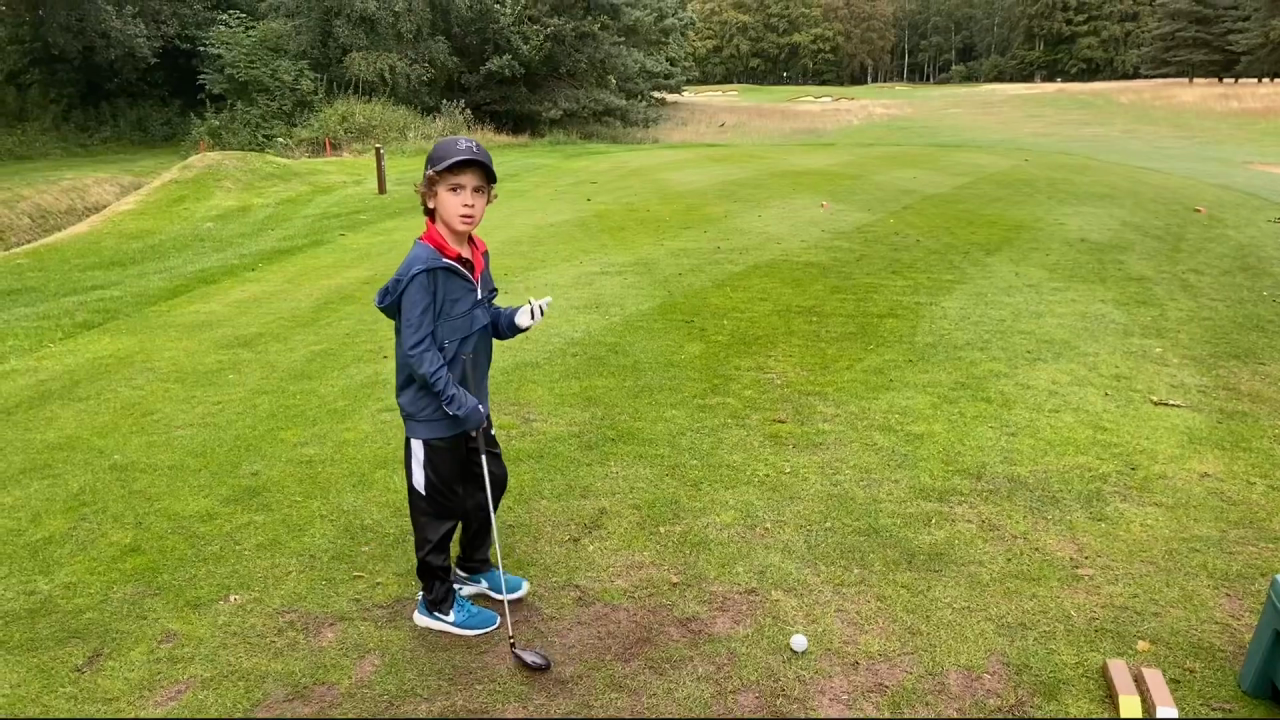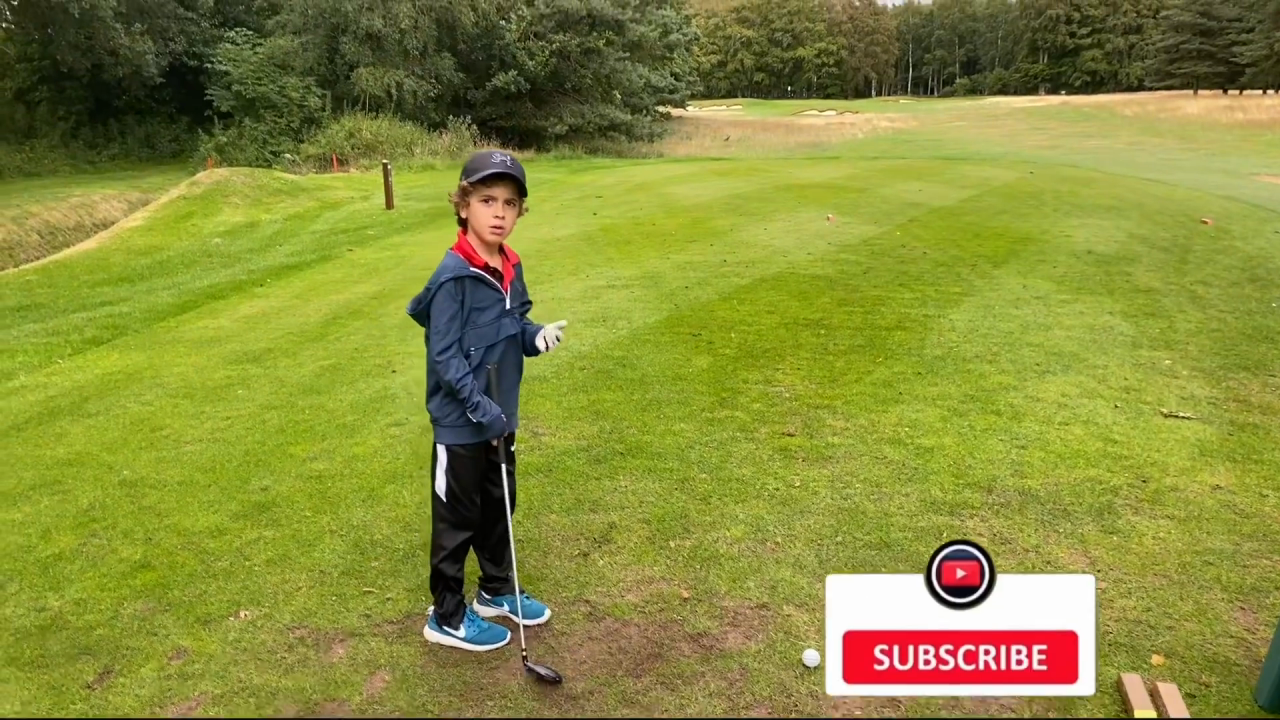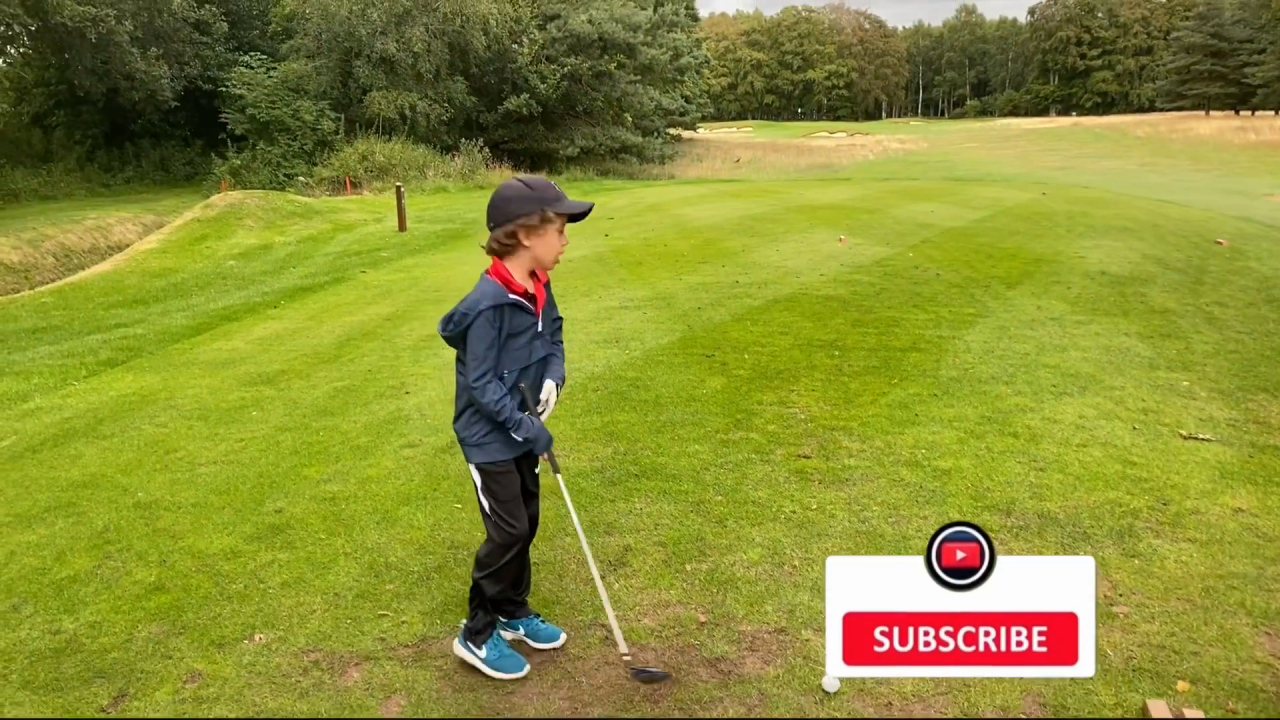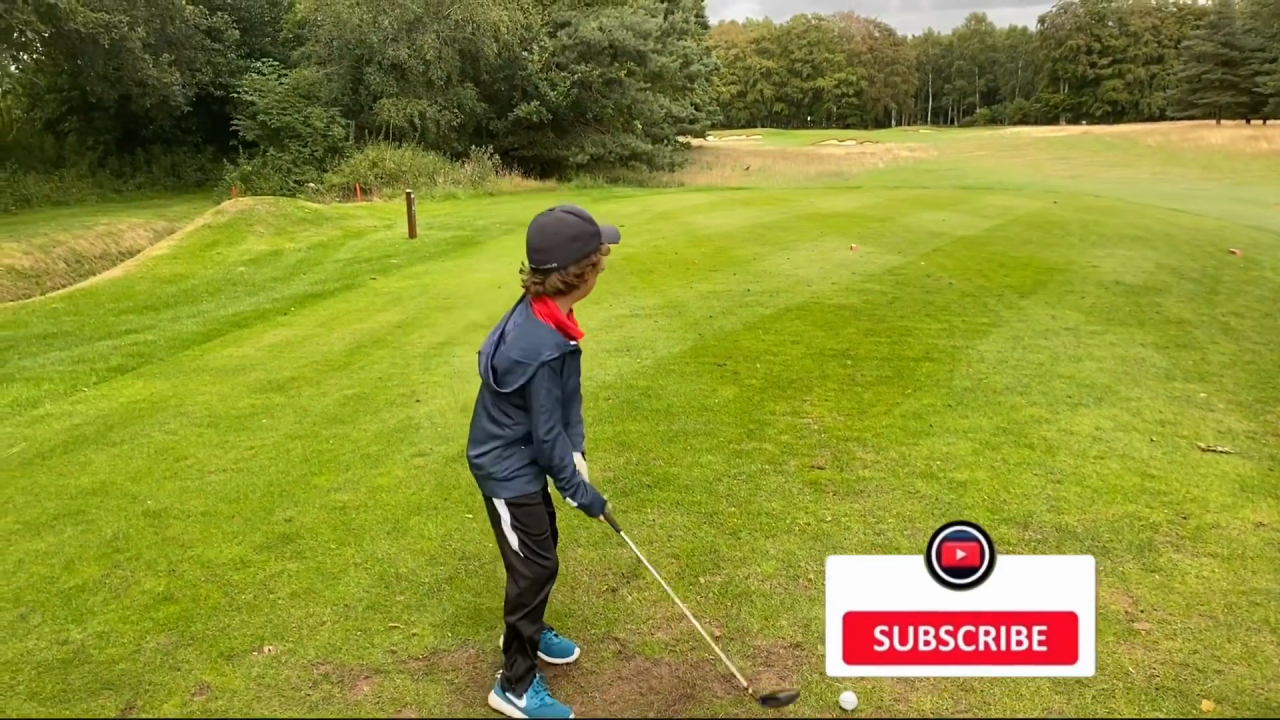
dt=0.4s
person 1, frame 1
left shoulder: (475, 255)
right shoulder: (423, 269)
right elbow: (417, 351)
left wrist: (514, 319)
right wrist: (458, 404)
left hip: (470, 403)
right hip: (433, 413)
left knee: (490, 482)
right knee: (440, 506)
left ankle: (474, 569)
right ankle: (437, 602)
person 1, frame 2
left shoulder: (509, 267)
right shoulder: (454, 277)
right elbow: (445, 357)
left wrist: (537, 336)
right wrist: (482, 409)
left hip: (500, 415)
right hip: (462, 422)
left knee: (499, 506)
right knee: (458, 517)
left ankle: (496, 593)
right ankle: (447, 617)
person 1, frame 3
left shoulder: (538, 288)
right shoulder: (490, 304)
left elbow: (552, 341)
right elbow: (480, 384)
left wrist: (552, 378)
right wrist: (524, 427)
left hip: (522, 431)
right hip: (490, 437)
left knee: (525, 525)
right knee: (508, 531)
left ankle: (514, 613)
right ankle: (477, 634)
person 1, frame 4
left shoulder: (548, 314)
right shoulder: (540, 347)
left elbow: (569, 392)
right elbow: (546, 433)
left wrist: (578, 448)
right wrist: (578, 488)
left hip: (525, 458)
right hip: (506, 467)
left knee: (543, 546)
right knee: (535, 566)
left ankle: (528, 630)
